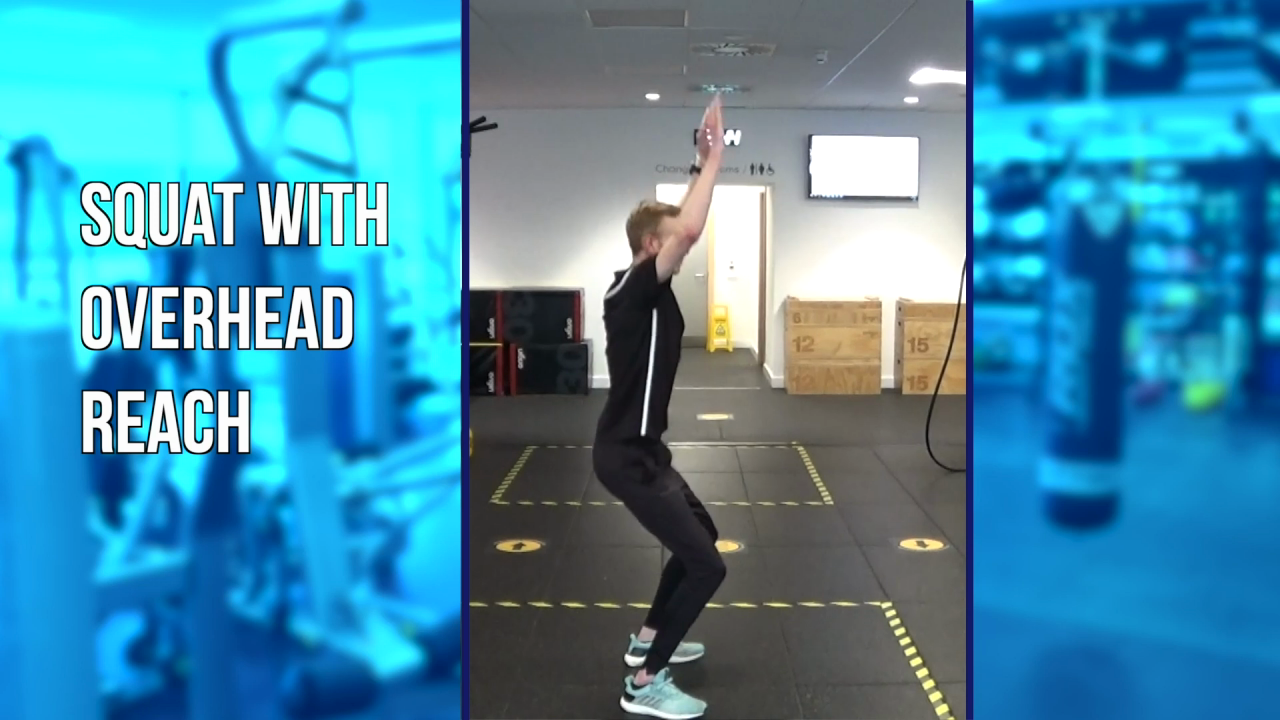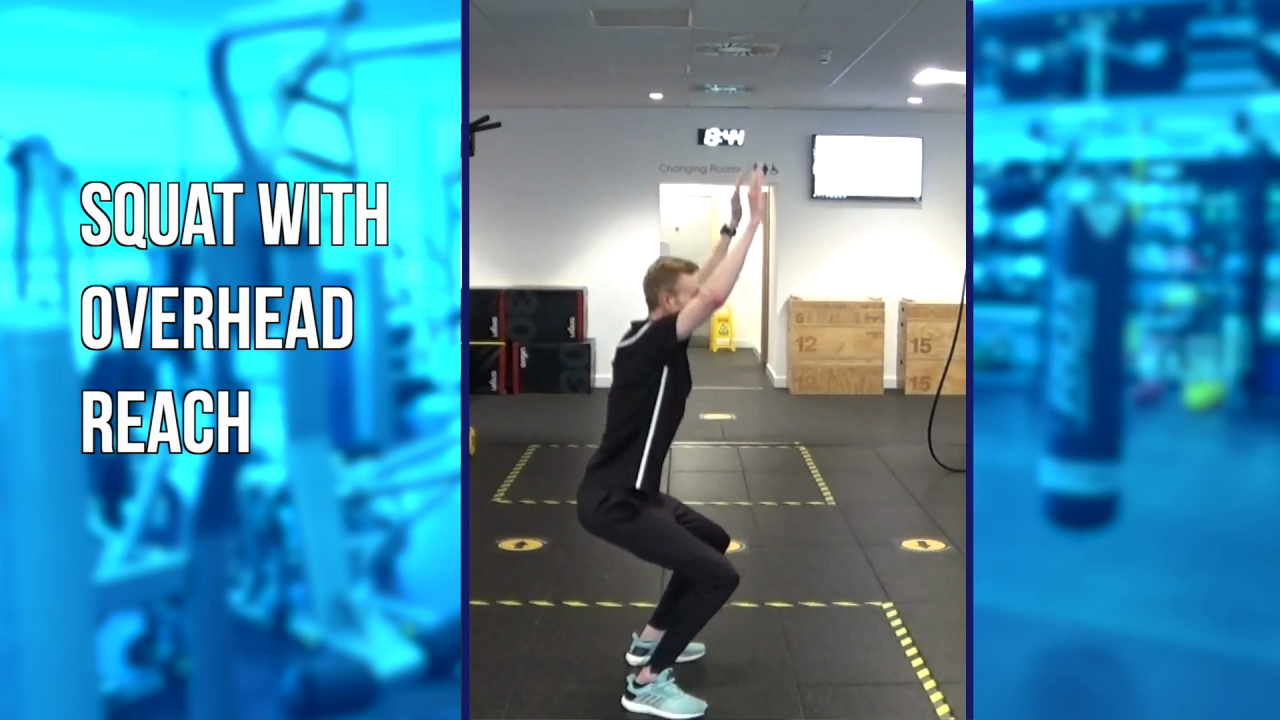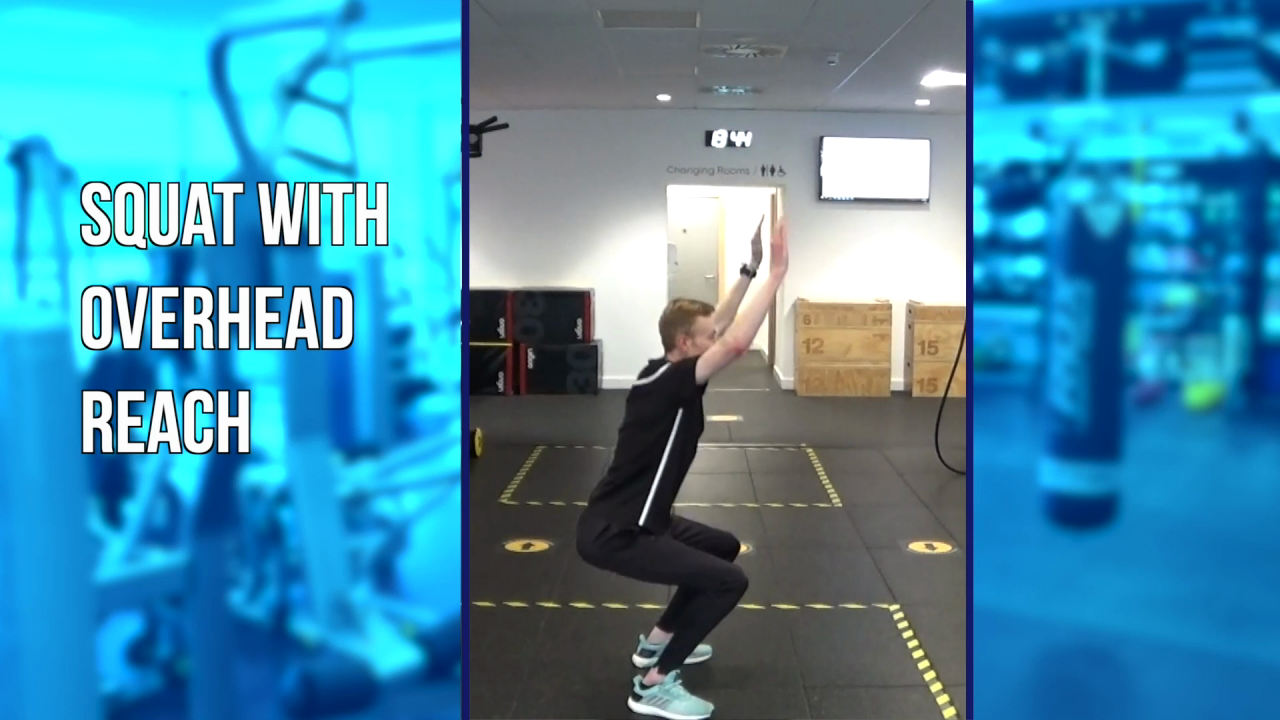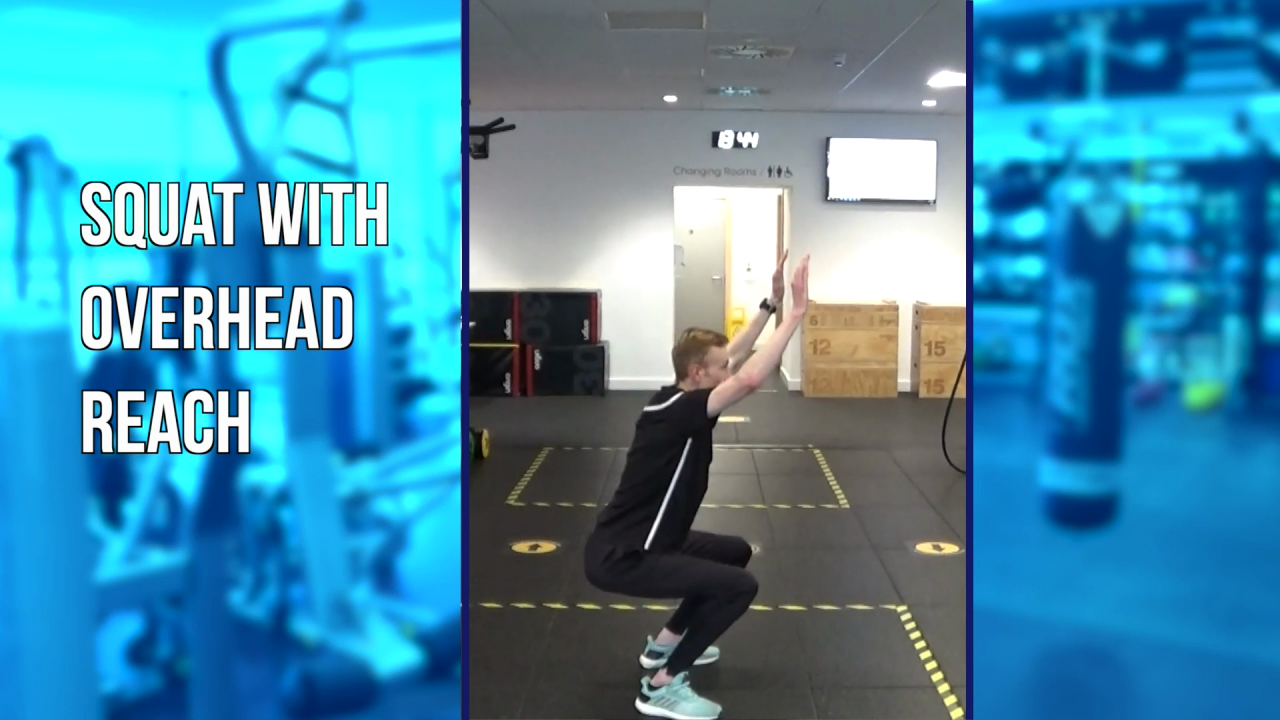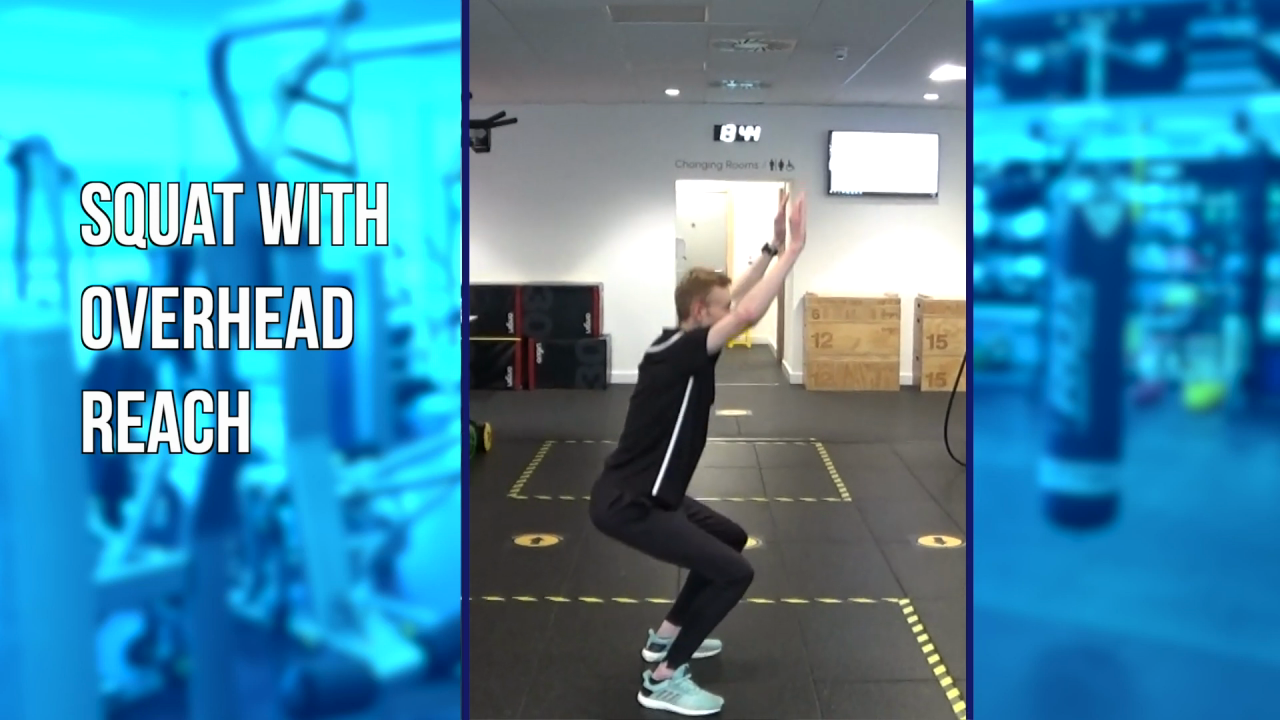
dt=0.3s
person 1, frame 1
left shoulder: (641, 287)
right shoulder: (635, 286)
left elbow: (682, 225)
right elbow: (690, 231)
left wrist: (700, 165)
right wrist: (713, 163)
left hip: (640, 449)
right hip: (627, 455)
left knee: (699, 535)
right knee: (705, 565)
left ankle: (648, 636)
person 1, frame 2
left shoulder: (652, 337)
right shoulder: (651, 342)
left elbow: (703, 284)
right elbow: (715, 294)
left wrist: (731, 225)
right wrist: (752, 225)
left hip: (631, 488)
right hip: (613, 500)
left knee: (714, 541)
right knee: (718, 577)
left ankle: (651, 637)
person 1, frame 3
left shoulder: (667, 374)
right shoulder: (669, 384)
left elbow: (722, 326)
right elbow: (737, 344)
left wrist: (752, 268)
right wrist: (777, 273)
left hip: (628, 521)
right hip: (612, 535)
left knee: (723, 547)
right knee: (728, 581)
left ankle: (658, 639)
person 1, frame 4
left shoulder: (680, 401)
right shoulder: (678, 413)
left elbow: (737, 360)
right elbow: (750, 380)
left wrist: (771, 305)
right wrist: (795, 314)
left hip: (638, 542)
right hip: (619, 558)
left knee: (736, 552)
right knee: (739, 585)
left ankle: (665, 641)
person 1, frame 5
left shoulder: (682, 346)
right shoulder: (678, 352)
left elbow: (737, 304)
right elbow: (747, 315)
left wrist: (771, 248)
right wrist: (791, 251)
left hip: (648, 491)
right hip: (628, 502)
left knee: (730, 538)
right knee: (733, 572)
left ankle: (668, 632)
